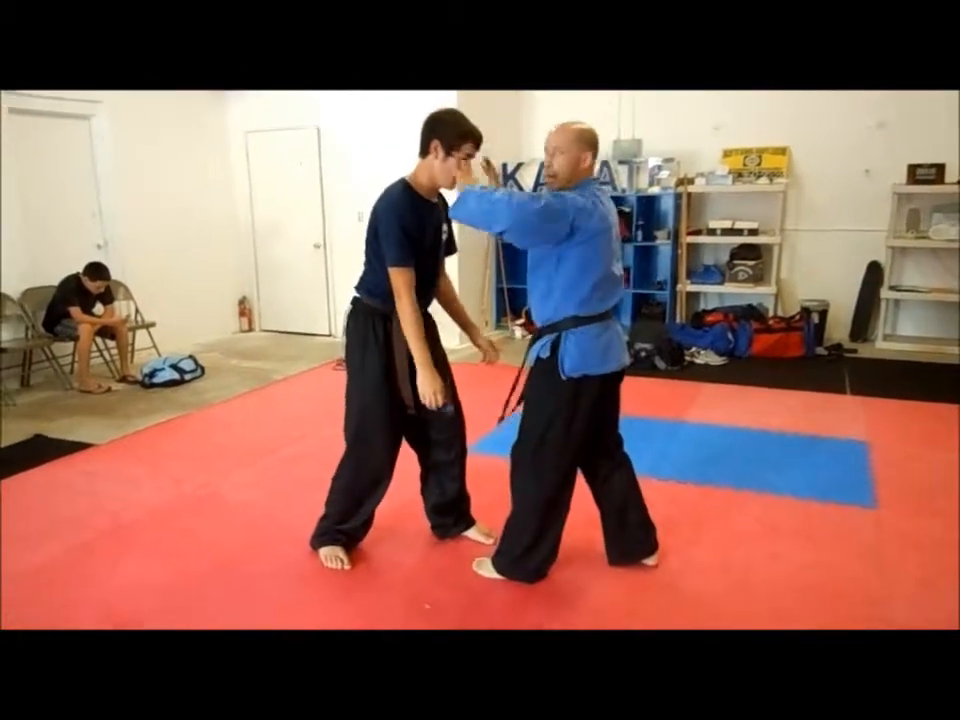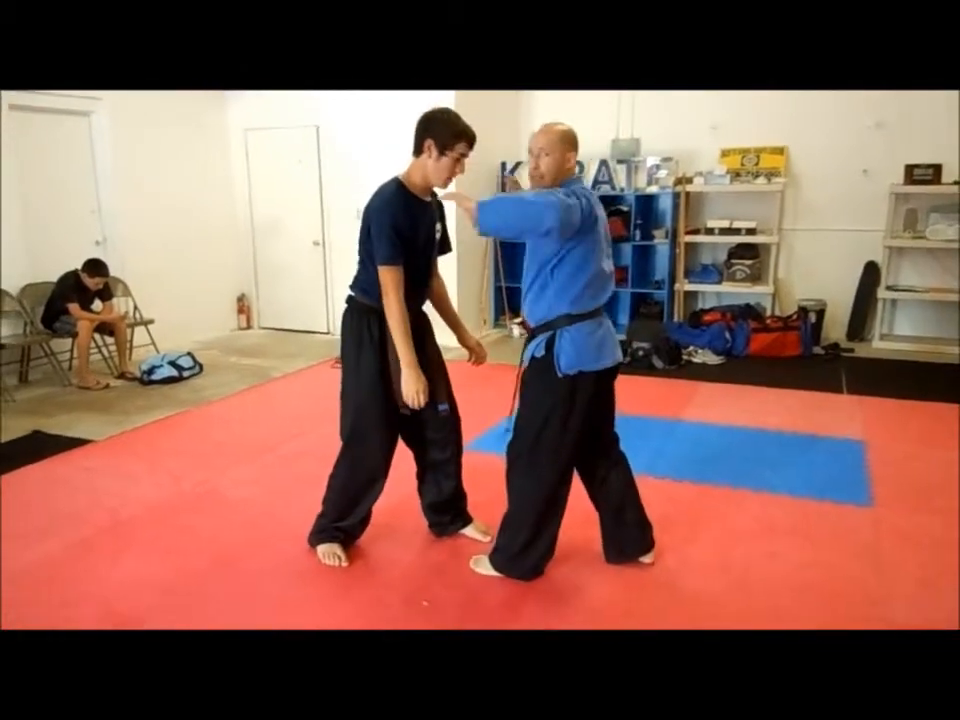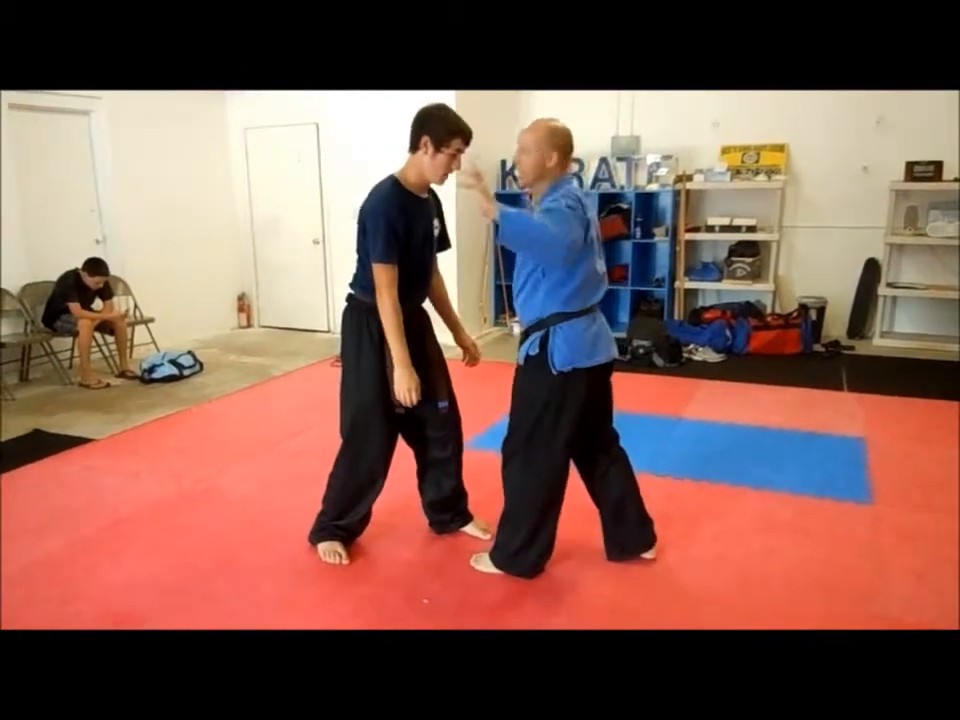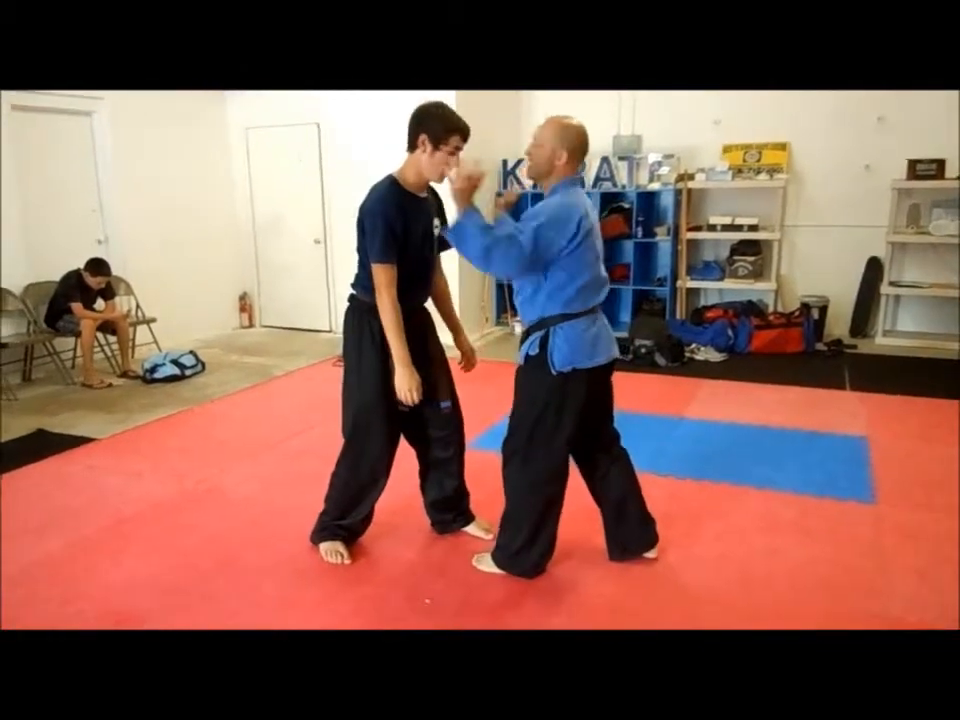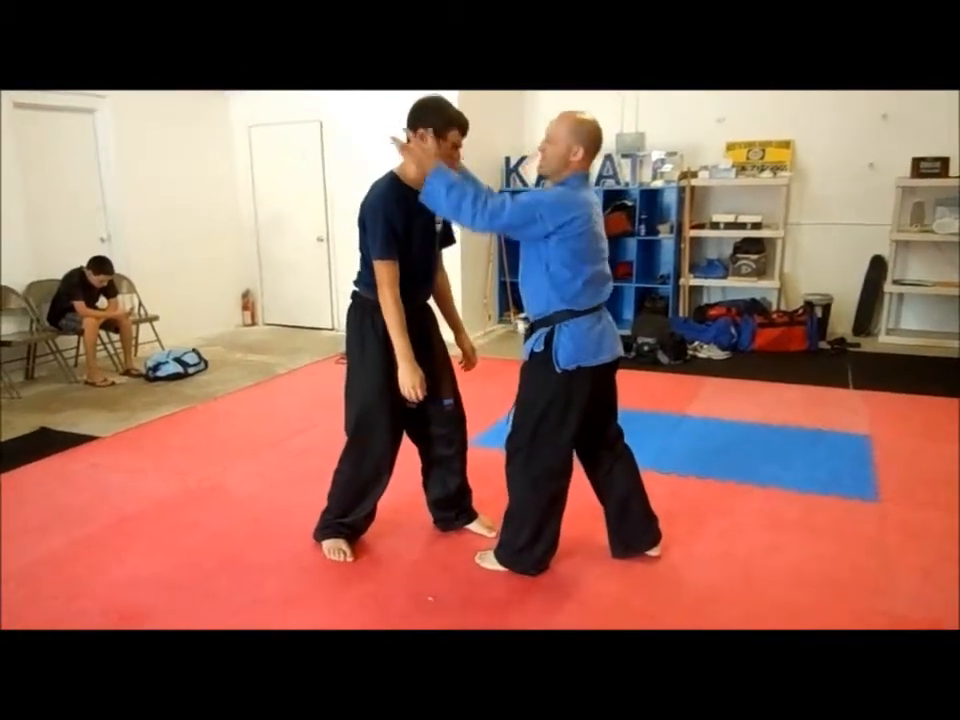
dt=0.2s
person 1, frame 1
left shoulder: (439, 206)
right shoulder: (397, 205)
right elbow: (403, 293)
left wrist: (473, 333)
right wrist: (424, 368)
left hip: (416, 323)
right hip: (377, 328)
left knee: (446, 427)
right knee: (373, 440)
left ankle: (451, 517)
right ankle: (334, 533)
person 1, frame 2
left shoulder: (432, 205)
right shoulder: (389, 205)
right elbow: (391, 293)
left wrist: (463, 334)
right wrist: (409, 368)
left hip: (413, 322)
right hip: (372, 327)
left knee: (441, 425)
right knee: (369, 438)
left ankle: (449, 515)
right ankle: (331, 530)
person 1, frame 3
left shoulder: (430, 202)
right shoulder: (385, 203)
right elbow: (385, 292)
left wrist: (459, 333)
right wrist: (402, 366)
left hip: (413, 320)
right hip: (372, 326)
left knee: (441, 423)
right knee: (369, 436)
left ankle: (449, 513)
right ankle: (332, 529)
person 1, frame 4
left shoulder: (431, 201)
right shoulder: (383, 202)
right elbow: (385, 291)
left wrist: (459, 334)
right wrist: (402, 365)
left hip: (416, 319)
right hip: (373, 327)
left knee: (443, 423)
right knee: (371, 436)
left ankle: (451, 513)
right ankle: (333, 529)
person 1, frame 5
right shoulder: (384, 199)
right elbow: (387, 288)
left wrist: (459, 332)
right wrist: (405, 362)
left hip: (419, 317)
right hip: (376, 324)
left knee: (446, 421)
right knee: (374, 434)
left ankle: (454, 511)
right ankle: (336, 526)
person 2, frame 1
left shoulder: (576, 205)
right shoulder: (590, 204)
left elbow: (517, 214)
right elbow: (533, 220)
left wrist: (469, 197)
right wrist: (498, 193)
left hip: (570, 351)
right hip: (599, 346)
left knee: (540, 460)
right knee: (602, 451)
left ankle: (520, 560)
right ankle: (636, 544)
person 2, frame 2
left shoulder: (571, 199)
right shoulder: (573, 201)
left elbow: (546, 218)
left wrist: (479, 207)
right wrist: (510, 208)
left hip: (564, 350)
right hip: (591, 344)
left knee: (536, 458)
right knee: (598, 449)
left ankle: (516, 558)
right ankle: (632, 541)
person 2, frame 3
left shoulder: (562, 202)
right shoulder: (561, 200)
left elbow: (553, 243)
right elbow: (544, 248)
left wrist: (499, 211)
right wrist: (522, 218)
left hip: (558, 347)
right hip: (587, 341)
left knee: (531, 455)
right knee: (596, 446)
left ankle: (516, 556)
right ankle: (634, 538)
person 2, frame 4
left shoulder: (559, 210)
right shoulder: (568, 203)
left elbow: (507, 260)
right elbow: (525, 249)
left wrist: (465, 210)
right wrist: (502, 218)
left hip: (559, 348)
right hip: (589, 340)
left knee: (531, 455)
right knee: (598, 445)
left ankle: (518, 555)
right ankle: (635, 537)
person 2, frame 5
left shoulder: (558, 203)
right shoulder: (573, 199)
left elbow: (484, 212)
right elbow: (502, 207)
left wrist: (431, 169)
right wrist: (447, 168)
left hip: (563, 345)
right hip: (591, 338)
left knee: (535, 454)
right knee: (602, 442)
left ankle: (521, 553)
right ankle: (638, 534)
